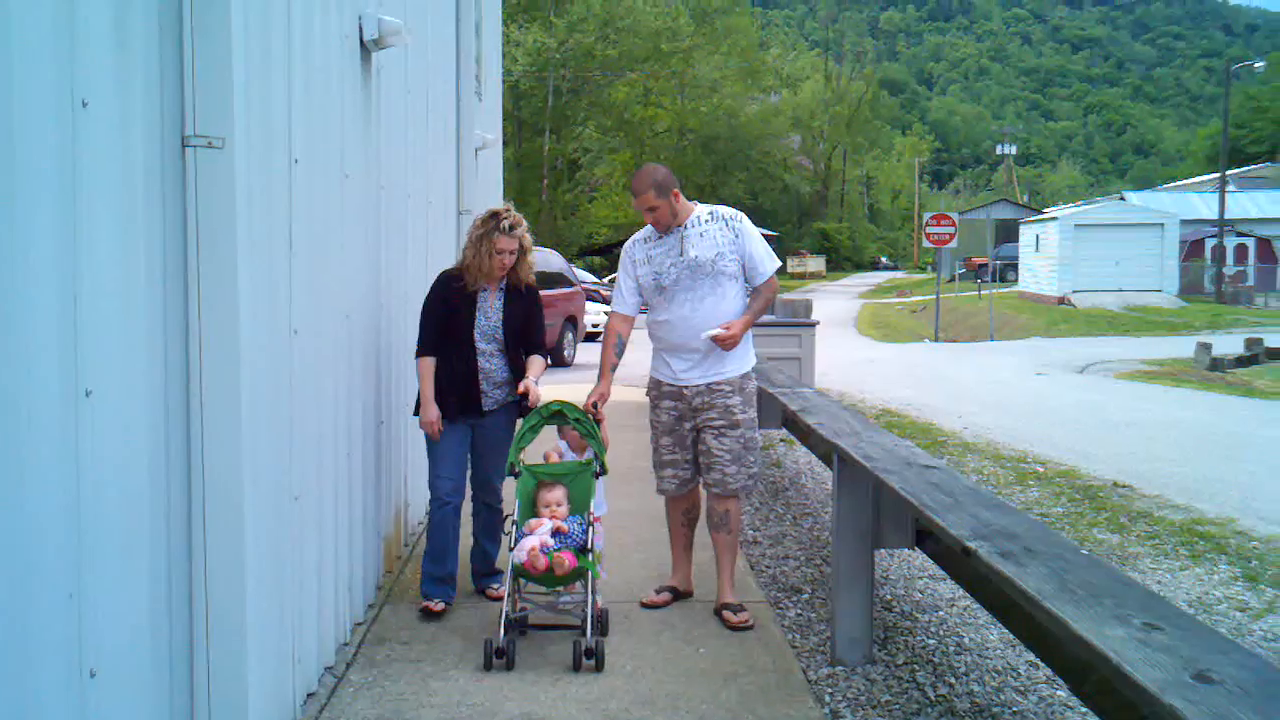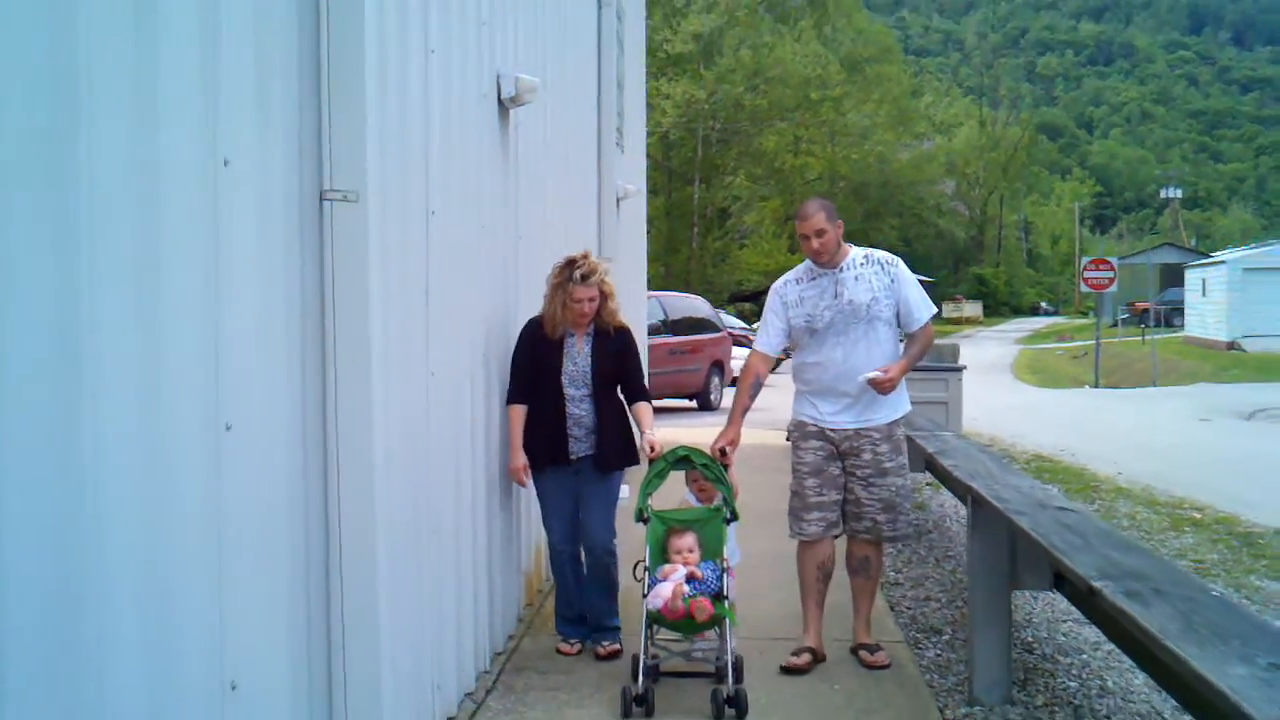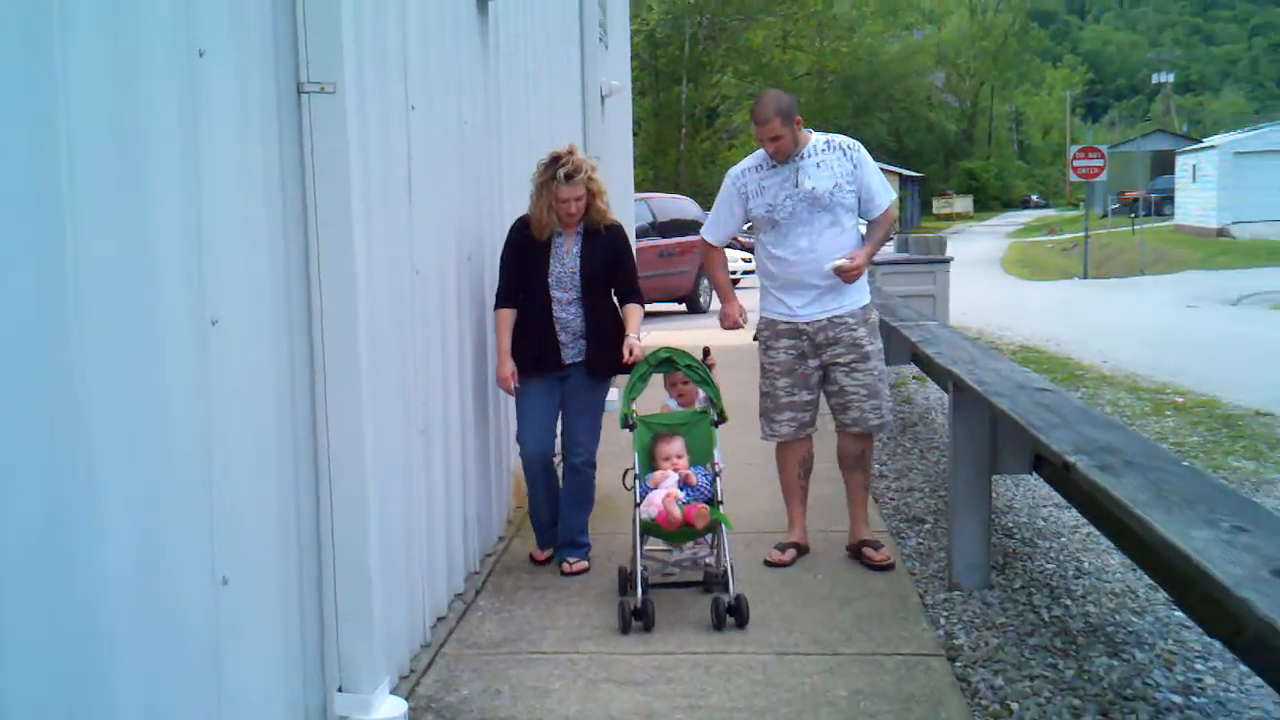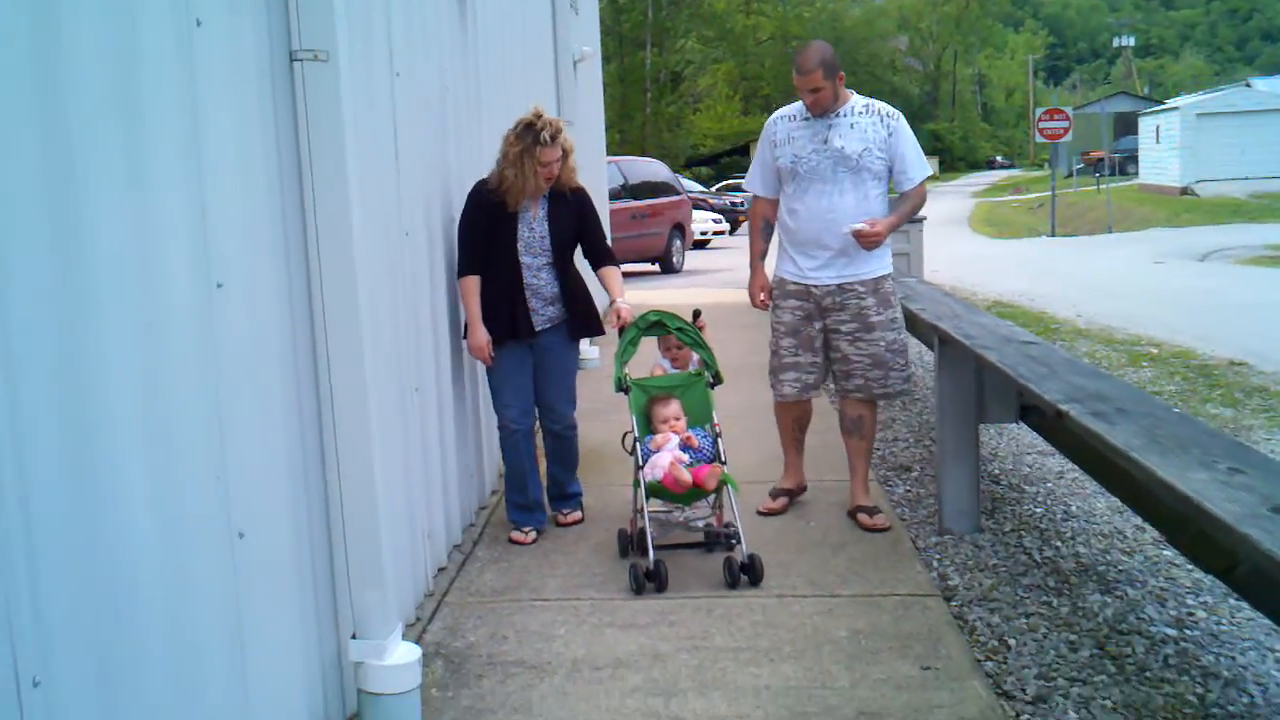
dt=0.7s
person 1, frame 1
left shoulder: (730, 223)
right shoulder: (636, 248)
left elbow: (768, 284)
right elbow: (620, 317)
left wrist: (743, 323)
right wrist: (604, 380)
left hip: (727, 379)
right hip: (669, 382)
left knee: (725, 485)
right knee: (677, 484)
left ankle: (726, 593)
right ankle: (680, 577)
person 1, frame 2
left shoulder: (887, 268)
right shoulder: (786, 288)
left elbow: (923, 329)
right elbow: (761, 357)
left wrist: (901, 367)
right wrist: (734, 424)
left hip: (877, 424)
right hip: (814, 425)
left knee: (868, 531)
right knee: (813, 530)
left ankle: (863, 633)
right ankle: (812, 638)
person 1, frame 3
left shoulder: (847, 153)
right shoulder: (743, 176)
left elbow: (884, 214)
right elbow: (714, 242)
left wrist: (865, 253)
right wrist: (727, 299)
left hip: (848, 313)
right hip: (782, 321)
left knee: (859, 423)
right knee: (790, 428)
left ankle: (861, 531)
right ankle: (796, 531)
person 1, frame 4
left shoulder: (885, 120)
right shoulder: (779, 125)
left elbow: (915, 190)
right elbow: (764, 203)
left wrist: (889, 223)
right wrist: (757, 268)
left hip: (863, 280)
right hip: (794, 280)
left knee: (860, 388)
right knee: (789, 386)
left ankle: (860, 494)
right ankle: (792, 475)
person 2, frame 1
left shoulder: (525, 294)
right shoulder: (449, 285)
left elbow: (536, 348)
right elbow: (427, 347)
left wrist: (532, 377)
right wrist: (428, 401)
left hip: (499, 407)
right hip: (452, 406)
left knee: (489, 494)
right knee: (446, 494)
left ankle: (488, 575)
right ankle: (437, 589)
person 2, frame 2
left shoulder: (617, 336)
right shoulder: (536, 333)
left elbow: (635, 391)
right elbow: (519, 394)
left wrist: (648, 431)
right wrist: (516, 449)
left hip: (602, 454)
right hip: (551, 455)
left knee: (599, 542)
right knee: (562, 544)
left ankle: (606, 629)
right ankle: (571, 627)
person 2, frame 3
left shoulder: (609, 234)
right shoulder: (525, 232)
left elbow: (629, 293)
right elbow: (507, 297)
left wrist: (632, 334)
right wrist: (505, 356)
left hip: (590, 360)
right hip: (536, 360)
left knee: (580, 456)
right knee: (534, 451)
left ankle: (574, 545)
right ankle: (546, 532)
person 2, frame 4
left shoulder: (572, 197)
right shoulder: (486, 198)
left elbow: (600, 253)
right elbow: (470, 265)
left wrist: (617, 298)
right wrist: (475, 325)
left hip: (558, 324)
right hip: (505, 327)
left knee: (559, 418)
right knee: (515, 423)
left ankle: (566, 497)
right ankle: (525, 514)
